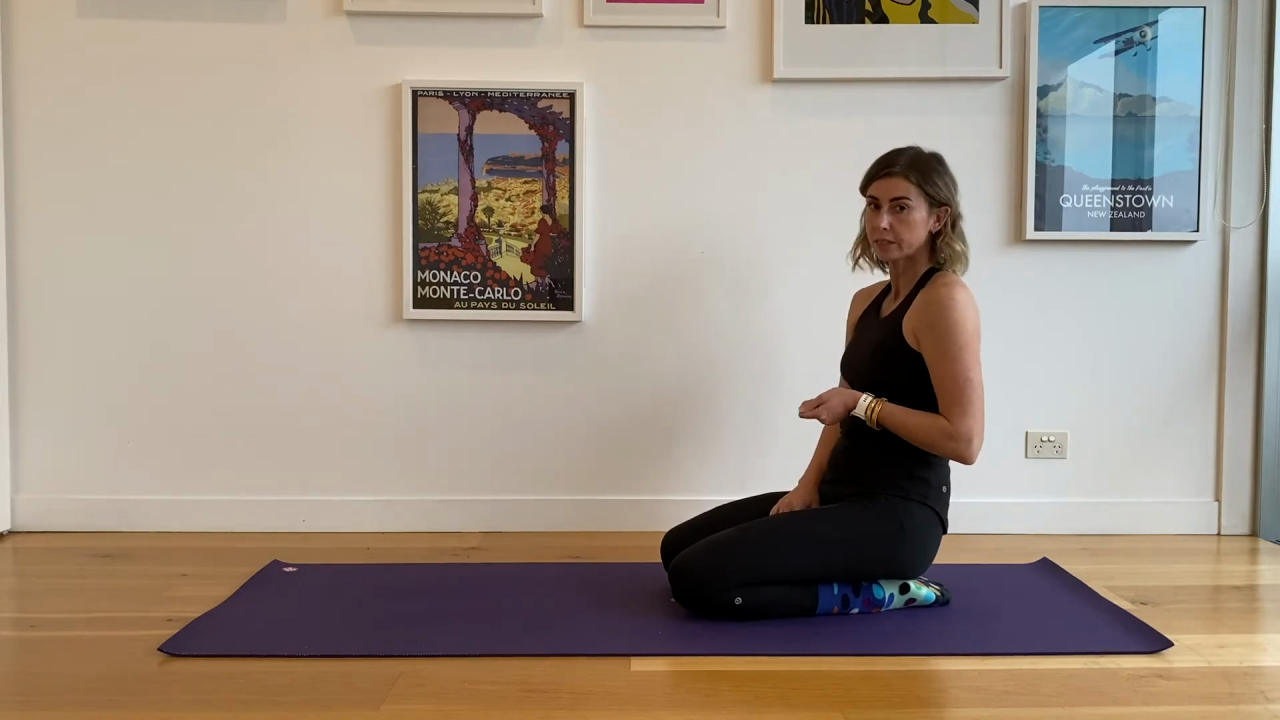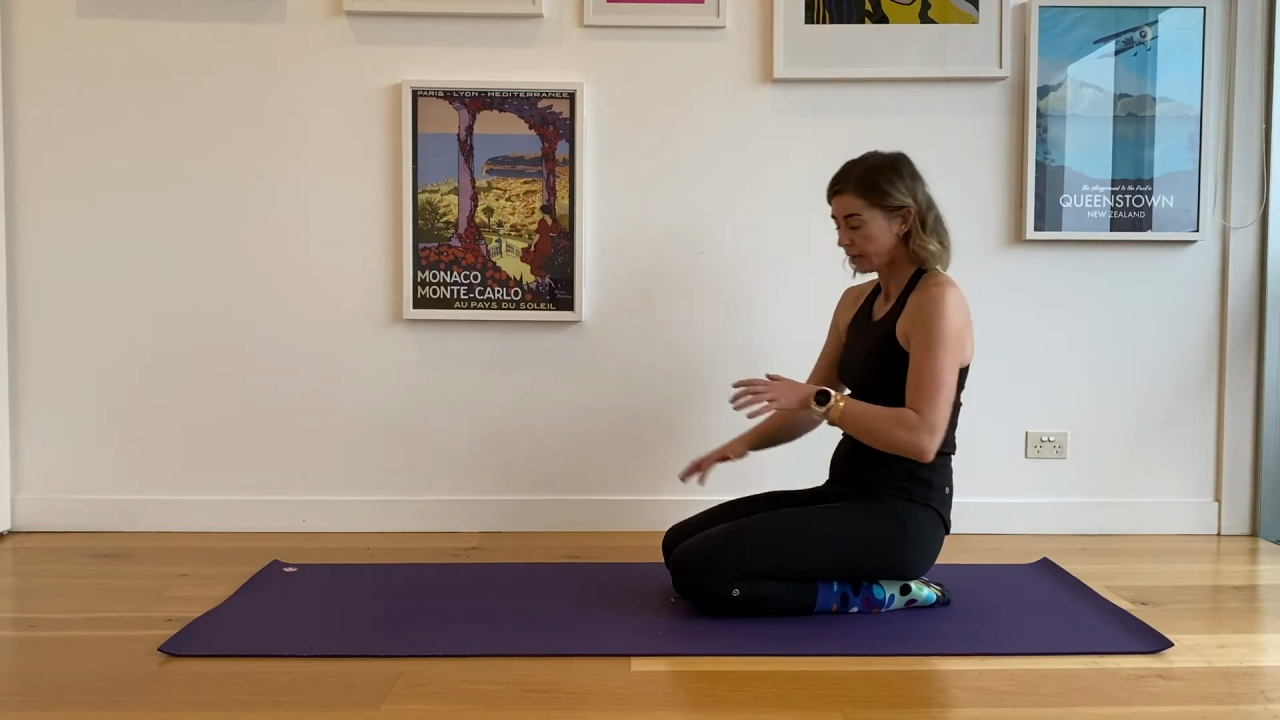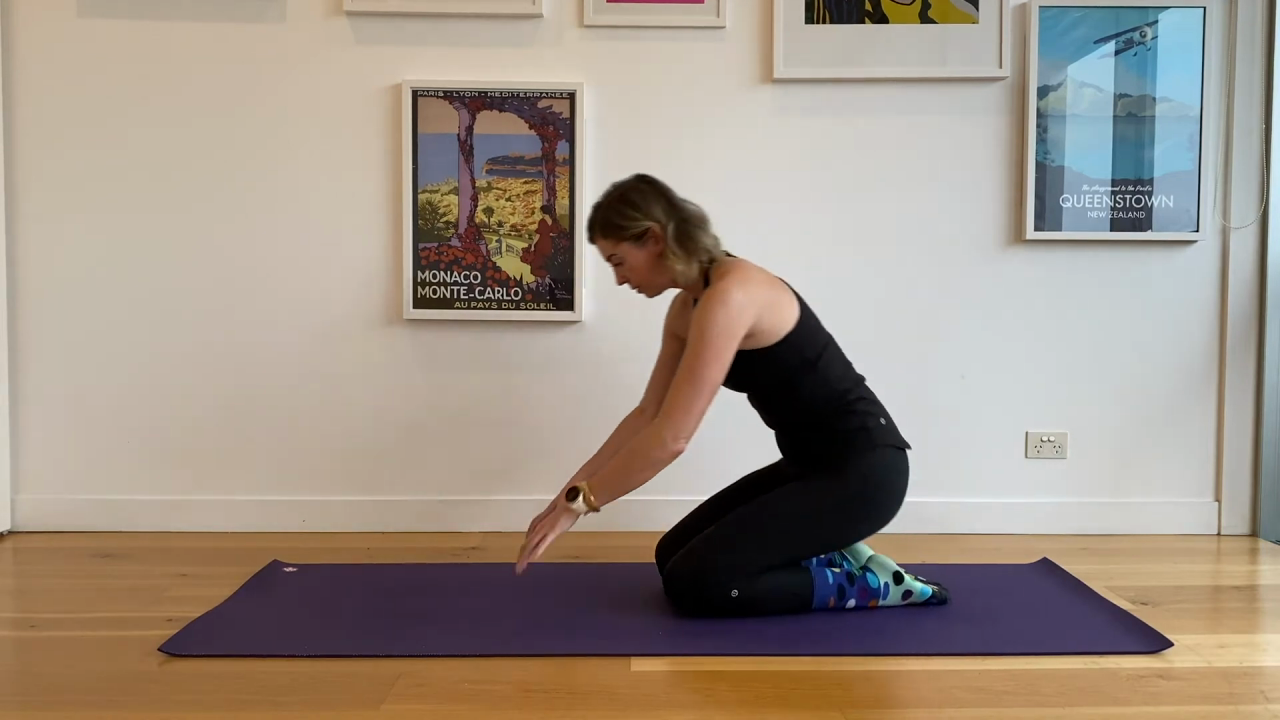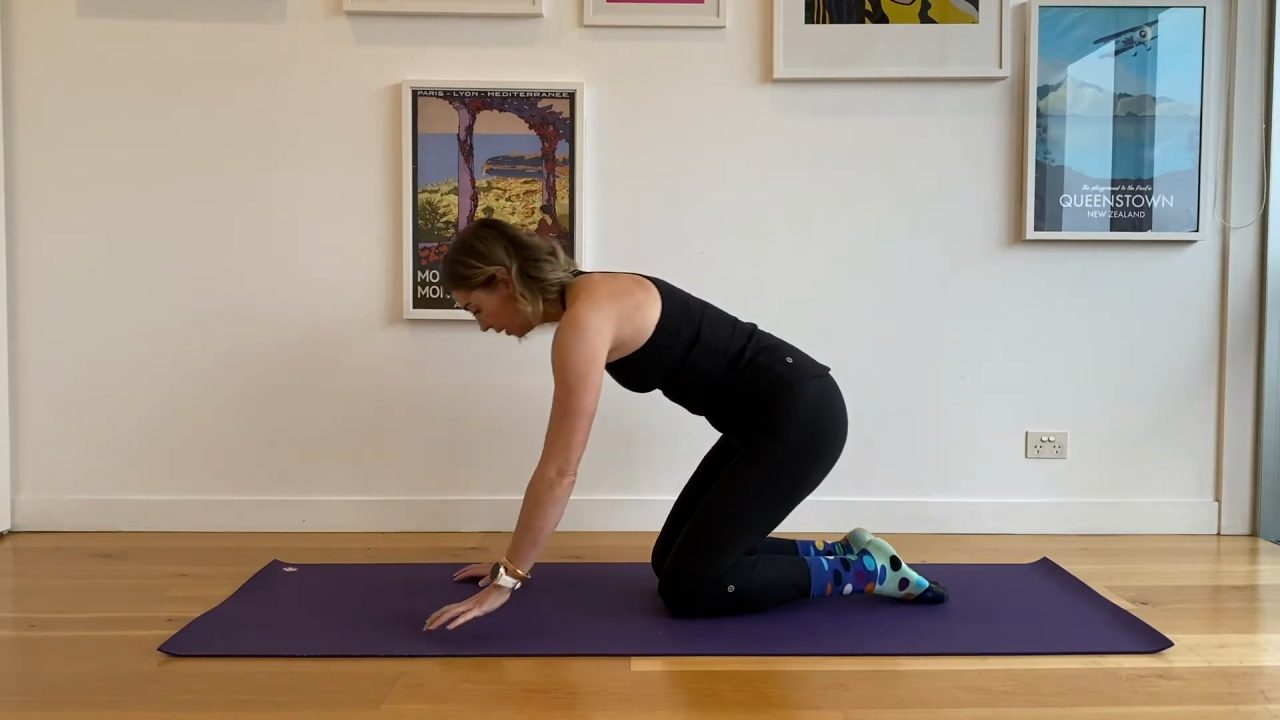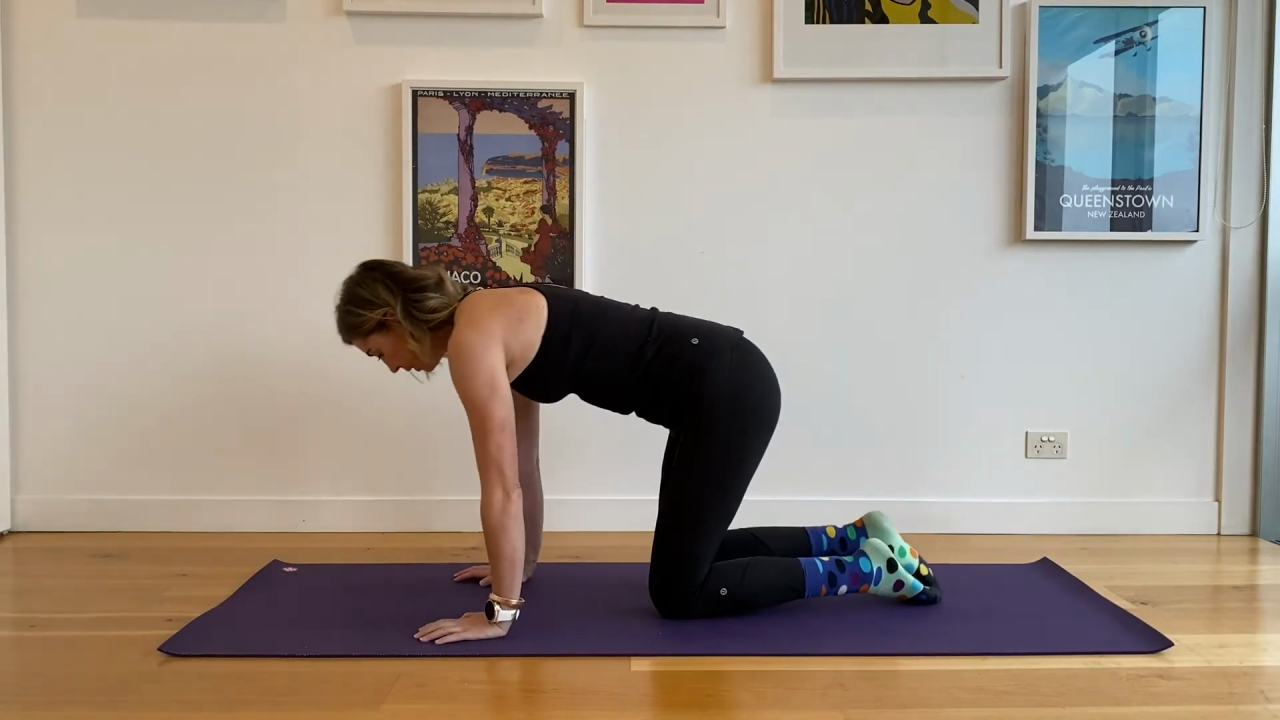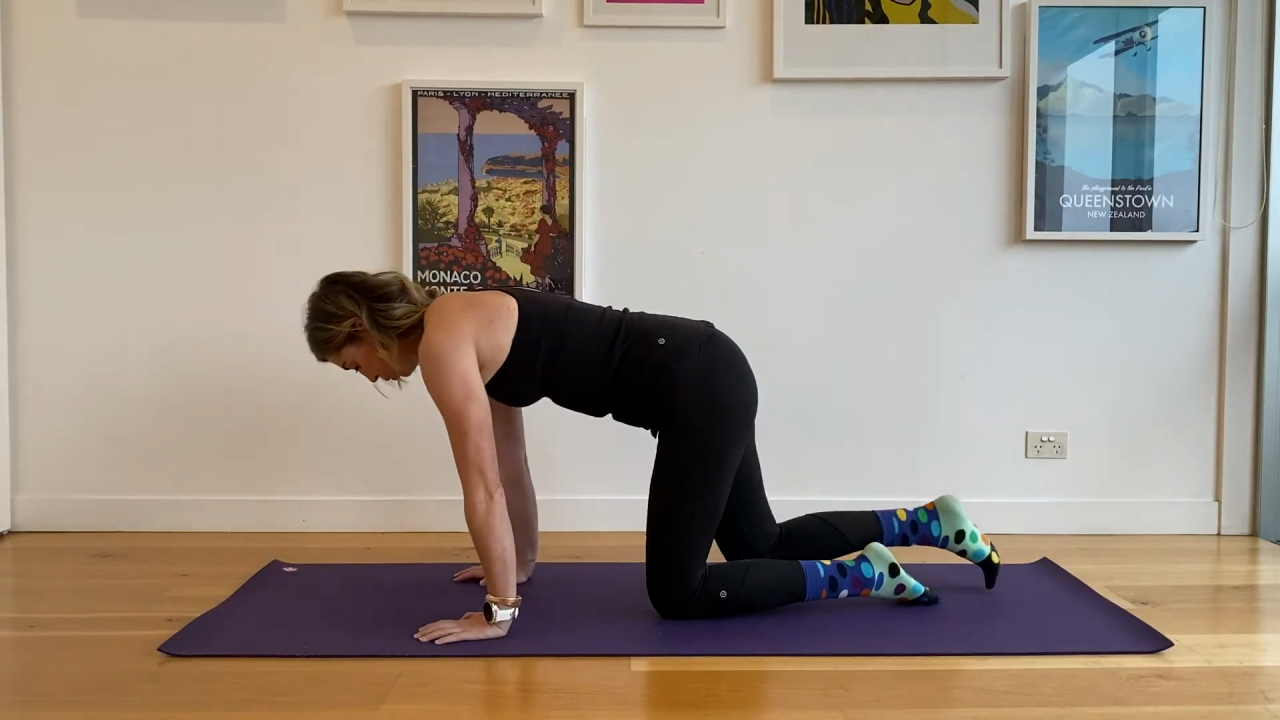
dt=0.5s
person 1, frame 1
left shoulder: (945, 299)
right shoulder: (866, 301)
left elbow: (964, 439)
left wrist: (864, 405)
right wrist: (808, 485)
left hip: (898, 516)
right hip: (843, 495)
left knee: (698, 578)
right knee: (679, 549)
left ankle: (879, 594)
right ankle: (868, 581)
person 1, frame 2
left shoulder: (937, 300)
right shoulder: (855, 301)
left elbow: (921, 437)
right elbow: (815, 404)
left wrist: (817, 399)
right wrist: (745, 442)
left hip: (901, 516)
right hip: (846, 495)
left knee: (700, 570)
right knee: (680, 544)
left ankle: (872, 594)
right ankle: (861, 578)
person 1, frame 3
left shoulder: (731, 297)
right shoulder: (685, 308)
left elbow: (671, 437)
right elbow: (647, 415)
left wrist: (578, 500)
right wrist: (573, 490)
left hip: (862, 469)
right hip: (811, 460)
left knee: (693, 584)
right knee: (675, 556)
left ankle: (861, 584)
right ankle: (835, 559)
person 1, frame 4
left shoulder: (585, 318)
right shoulder: (583, 309)
left elbow: (561, 472)
right elbow: (558, 458)
left wrist: (505, 579)
right wrist: (513, 557)
left hip: (801, 417)
right hip: (764, 419)
left knee: (689, 589)
right knee: (672, 560)
left ankle: (858, 570)
right ankle: (837, 551)
person 1, frame 5
left shoulder: (470, 341)
right shoulder: (495, 329)
left elbow: (502, 489)
right elbow: (521, 470)
left wrist: (502, 610)
right wrist: (520, 563)
left hip: (729, 390)
right hip: (722, 382)
left knee: (679, 591)
right knee: (696, 553)
left ankle: (860, 571)
right ankle: (853, 538)
person 1, frame 6
left shoulder: (441, 344)
right shoulder: (471, 333)
left elbow: (484, 492)
right elbow: (509, 469)
left wrist: (499, 610)
right wrist: (520, 565)
left hip: (699, 388)
right hip: (706, 376)
left knee: (678, 592)
right knee: (758, 545)
left ankle: (860, 575)
right ankle: (927, 521)
